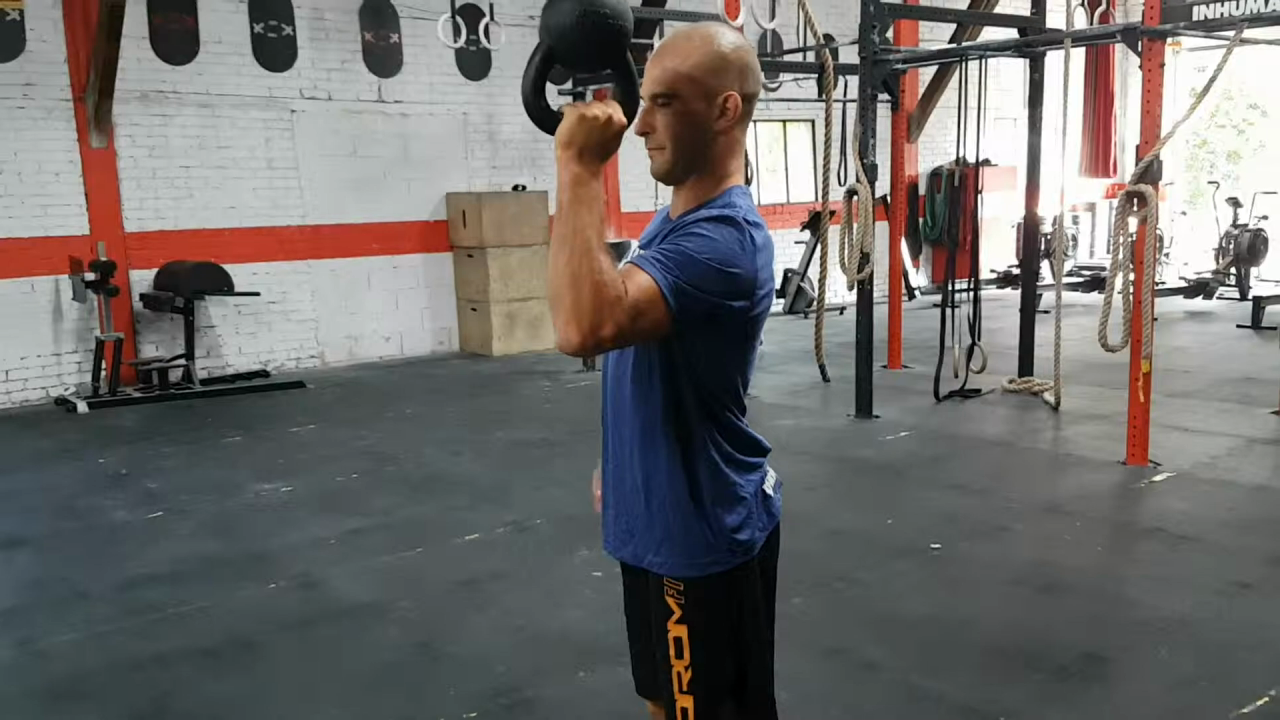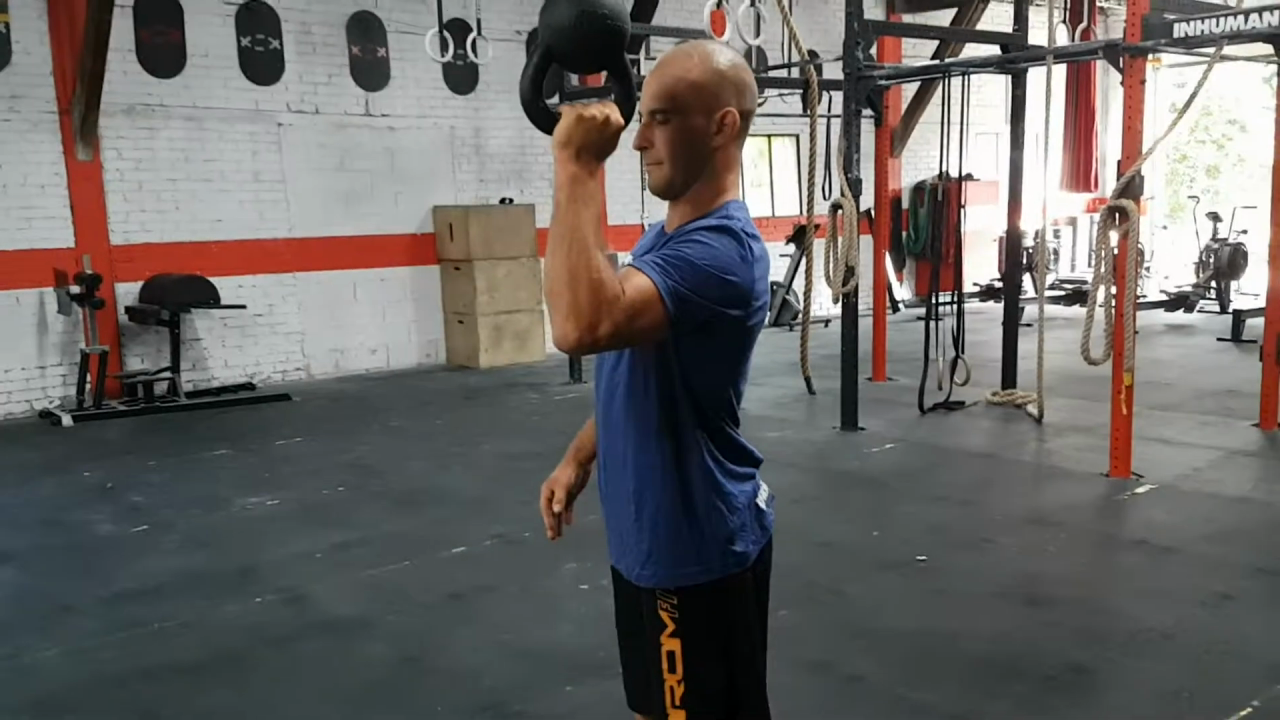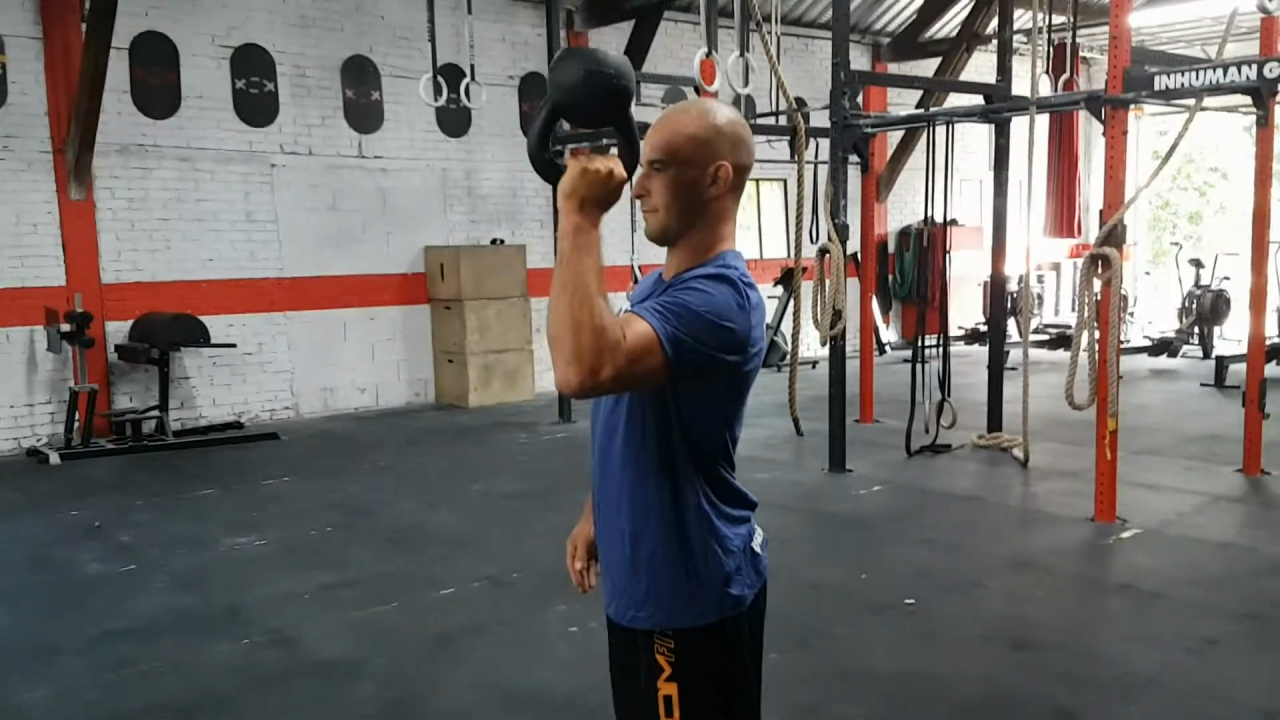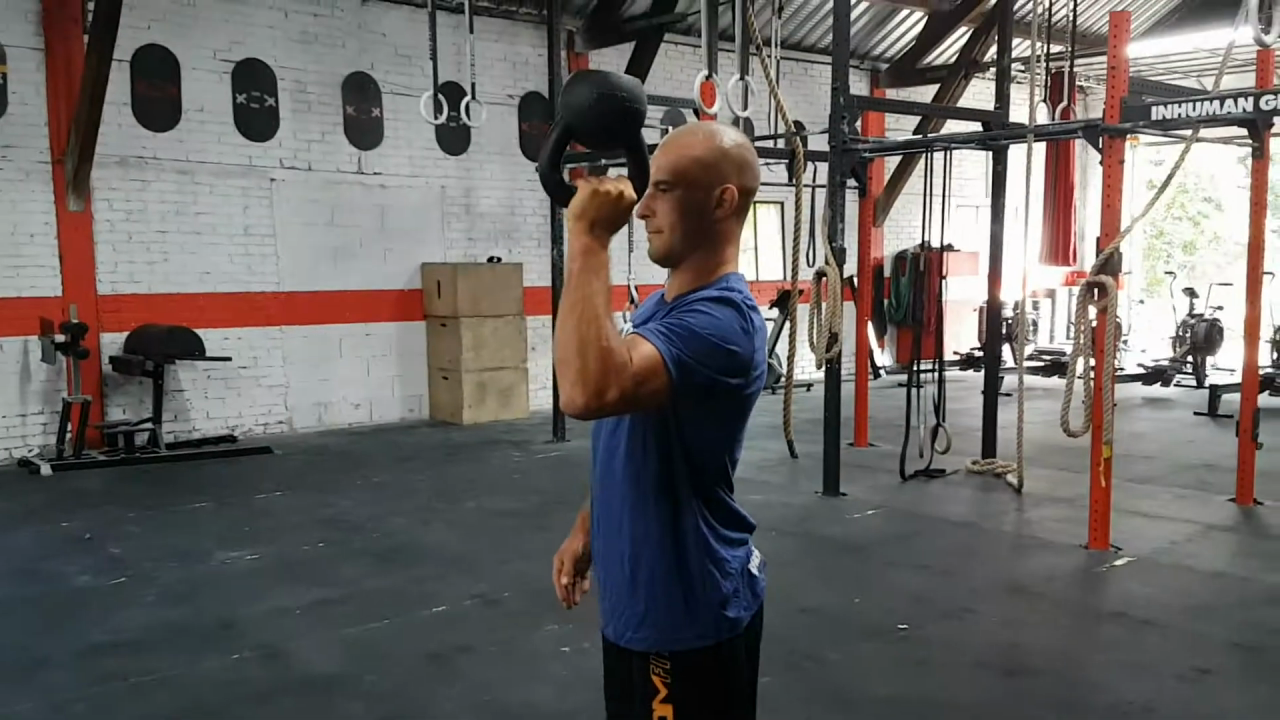
dt=0.5s
person 1, frame 1
left shoulder: (723, 238)
right shoulder: (680, 219)
left elbow: (585, 325)
left wrist: (579, 166)
right wrist: (618, 466)
left hip: (706, 533)
right hip: (660, 520)
person 1, frame 2
left shoulder: (722, 249)
right shoulder: (666, 236)
left elbow: (582, 324)
left wrist: (577, 167)
right wrist: (577, 459)
left hip: (700, 544)
right hip: (651, 534)
person 1, frame 3
left shoulder: (719, 297)
right shoulder: (662, 285)
left elbow: (583, 370)
left wrist: (579, 217)
right wrist: (596, 515)
left hip: (693, 590)
right hip: (644, 579)
person 1, frame 4
left shoulder: (721, 319)
right shoulder: (662, 307)
left elbow: (587, 390)
left wrist: (588, 238)
right wrist: (586, 529)
left hip: (689, 614)
right hip: (640, 600)
